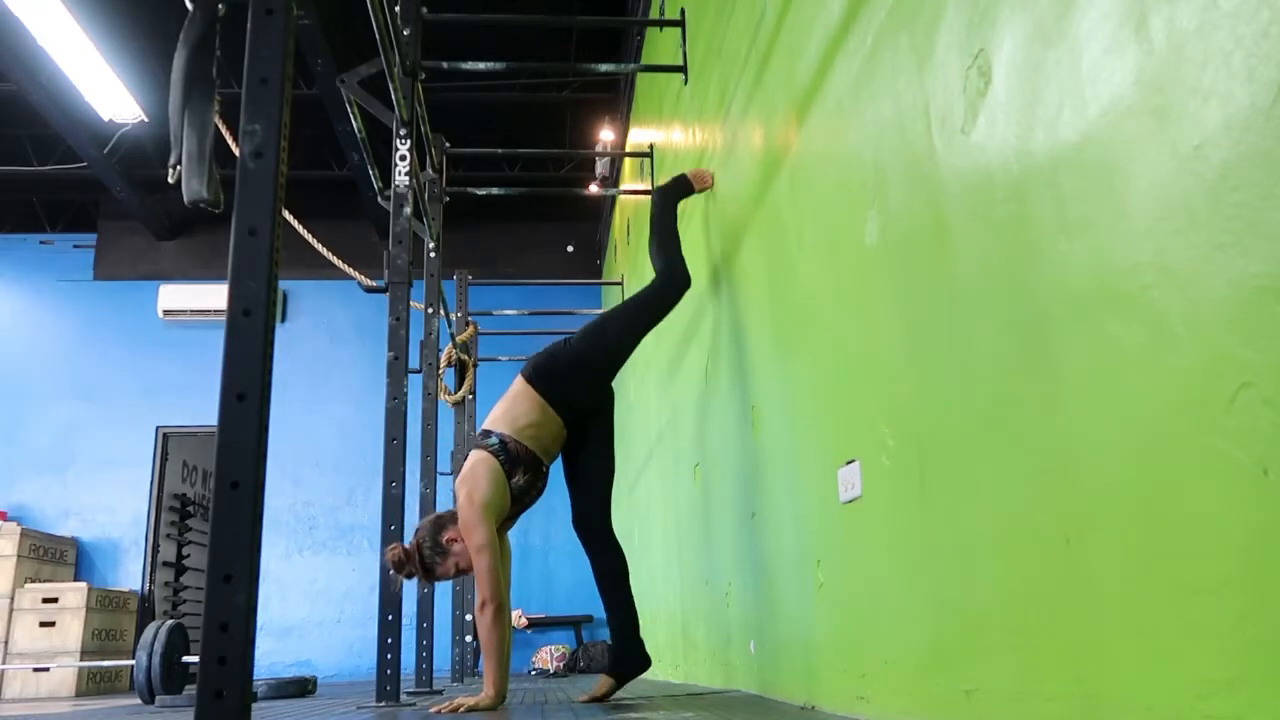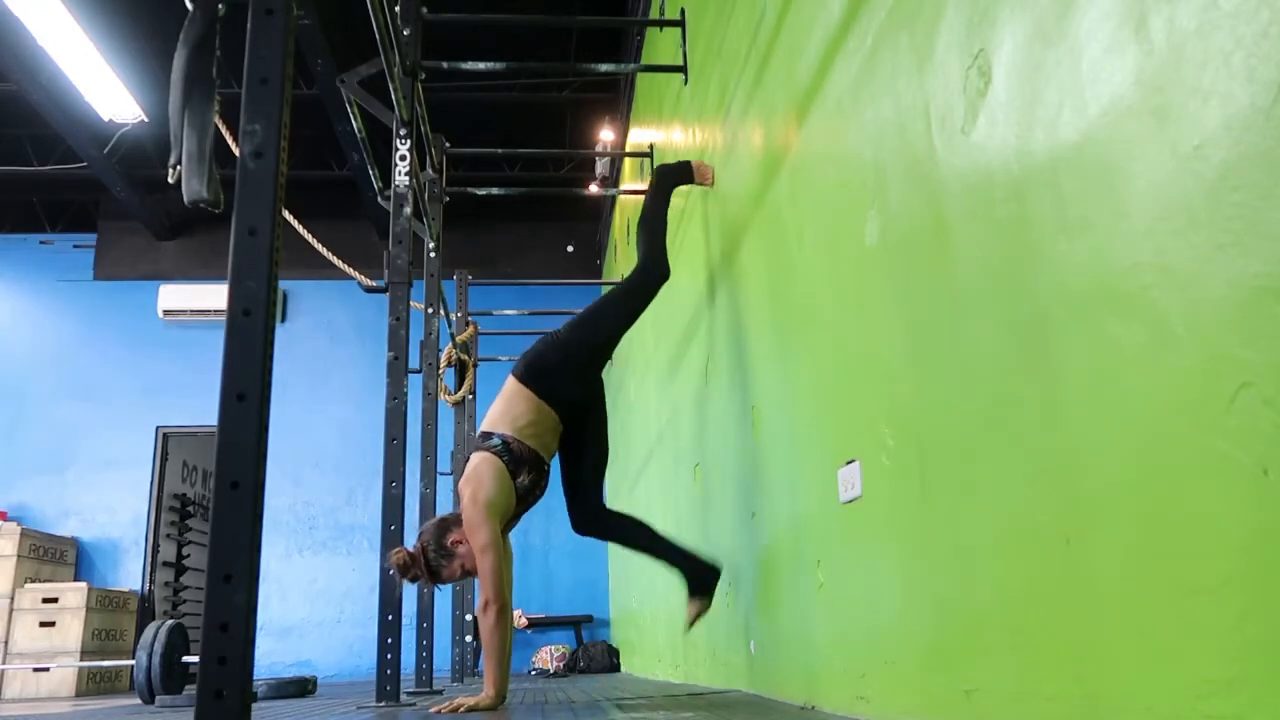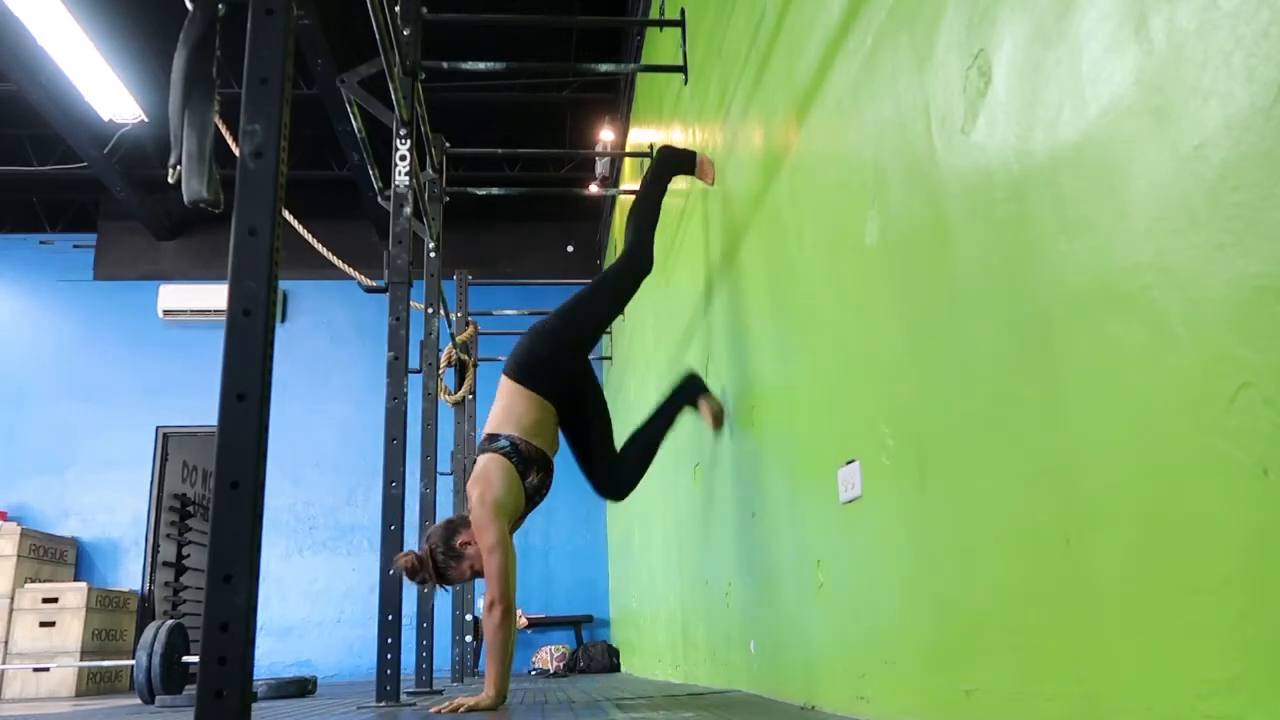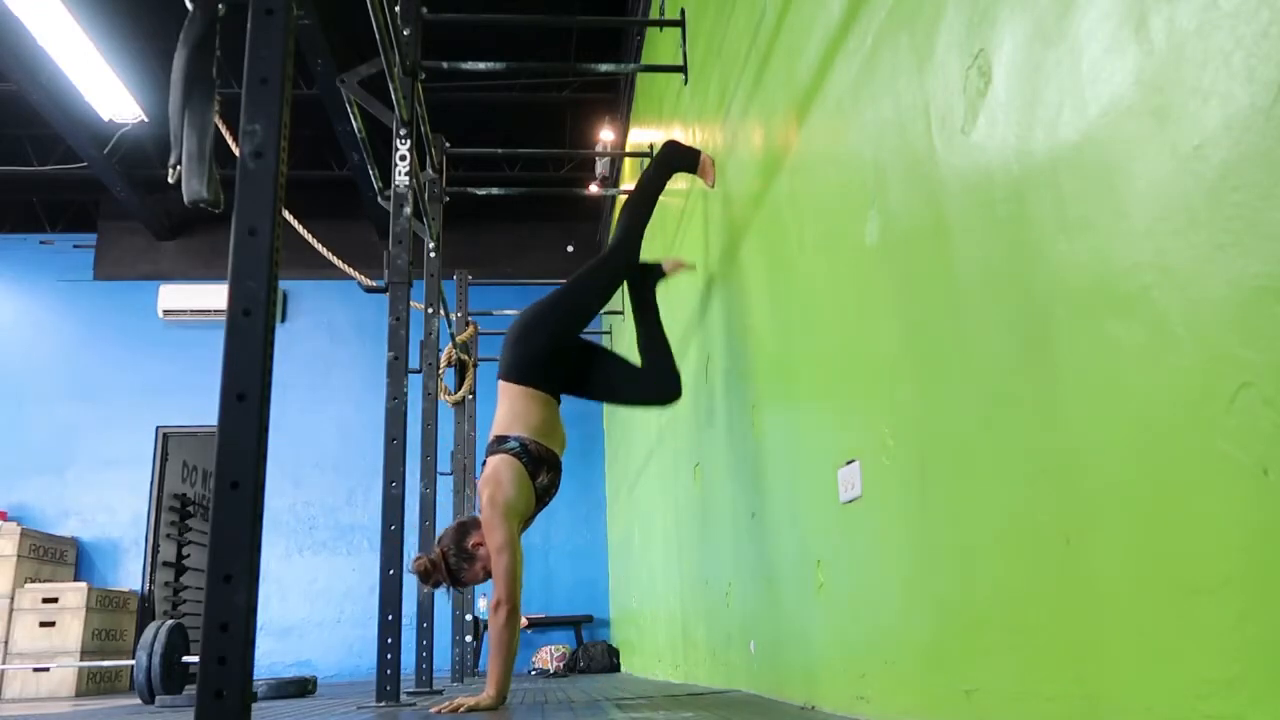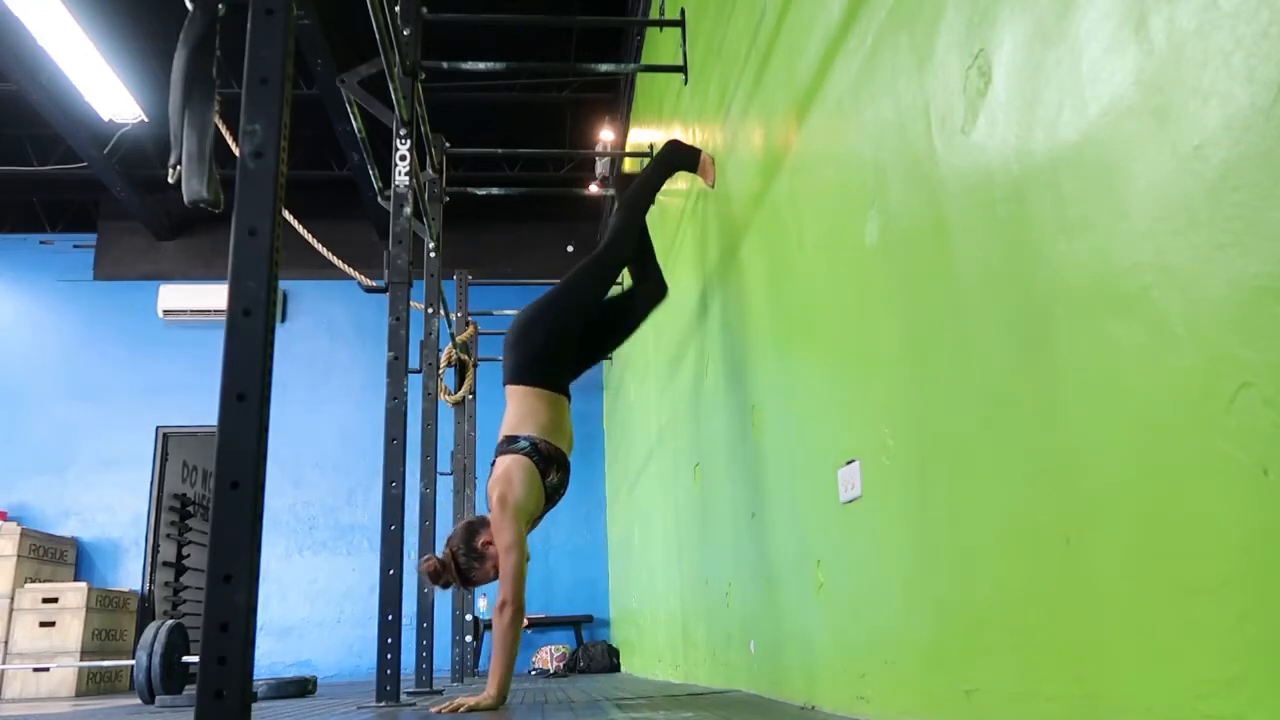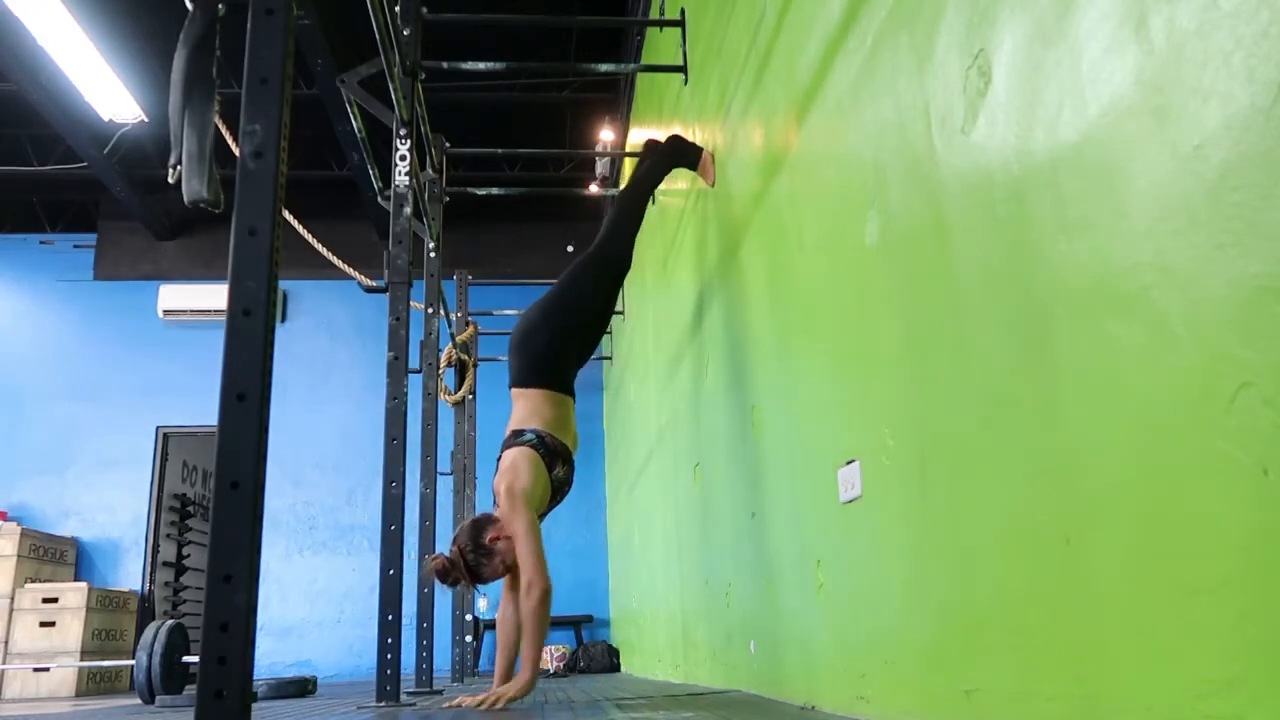
dt=0.2s
person 1, frame 1
left shoulder: (475, 508)
right shoulder: (485, 517)
left elbow: (490, 604)
right elbow: (496, 603)
left wrist: (491, 693)
right wrist: (495, 690)
left hip: (568, 376)
right hip: (571, 400)
left knee: (671, 284)
right knee: (592, 524)
left ankle: (670, 196)
right ankle: (627, 654)
person 1, frame 2
left shoulder: (478, 508)
right shoulder: (485, 515)
left elbow: (493, 605)
right elbow: (497, 605)
left wrist: (491, 694)
right wrist: (494, 690)
left hip: (558, 370)
right hip: (562, 390)
left knee: (650, 274)
right knee: (587, 515)
left ankle: (671, 178)
right ankle: (696, 571)
person 1, frame 3
left shoulder: (488, 507)
right shoulder: (490, 510)
left elbow: (499, 605)
right elbow: (500, 605)
left wrist: (492, 694)
right wrist: (495, 691)
left hip: (548, 360)
right hip: (550, 372)
left knee: (634, 264)
right knee: (614, 481)
left ankle: (673, 163)
right ankle: (686, 392)
person 1, frame 4
left shoulder: (498, 508)
right shoulder: (498, 510)
left elbow: (504, 605)
right elbow: (504, 606)
left wrist: (493, 694)
right wrist: (495, 690)
left hip: (540, 349)
right hip: (542, 361)
left knee: (618, 251)
right knee: (658, 390)
left ankle: (677, 159)
right ankle: (647, 276)
person 1, frame 5
left shoulder: (507, 505)
right shoulder: (507, 509)
left elbow: (511, 604)
right elbow: (508, 604)
left wrist: (493, 691)
right wrist: (496, 688)
left hip: (541, 347)
right hip: (544, 359)
left knee: (616, 246)
left ankle: (677, 159)
person 1, frame 6
left shoulder: (514, 499)
right shoulder: (509, 509)
left elbow: (535, 589)
right elbow: (517, 599)
left wrist: (523, 675)
right wrist: (500, 684)
left hip: (546, 347)
right hip: (547, 357)
left knee: (612, 244)
right knee: (612, 253)
left ankle: (677, 155)
